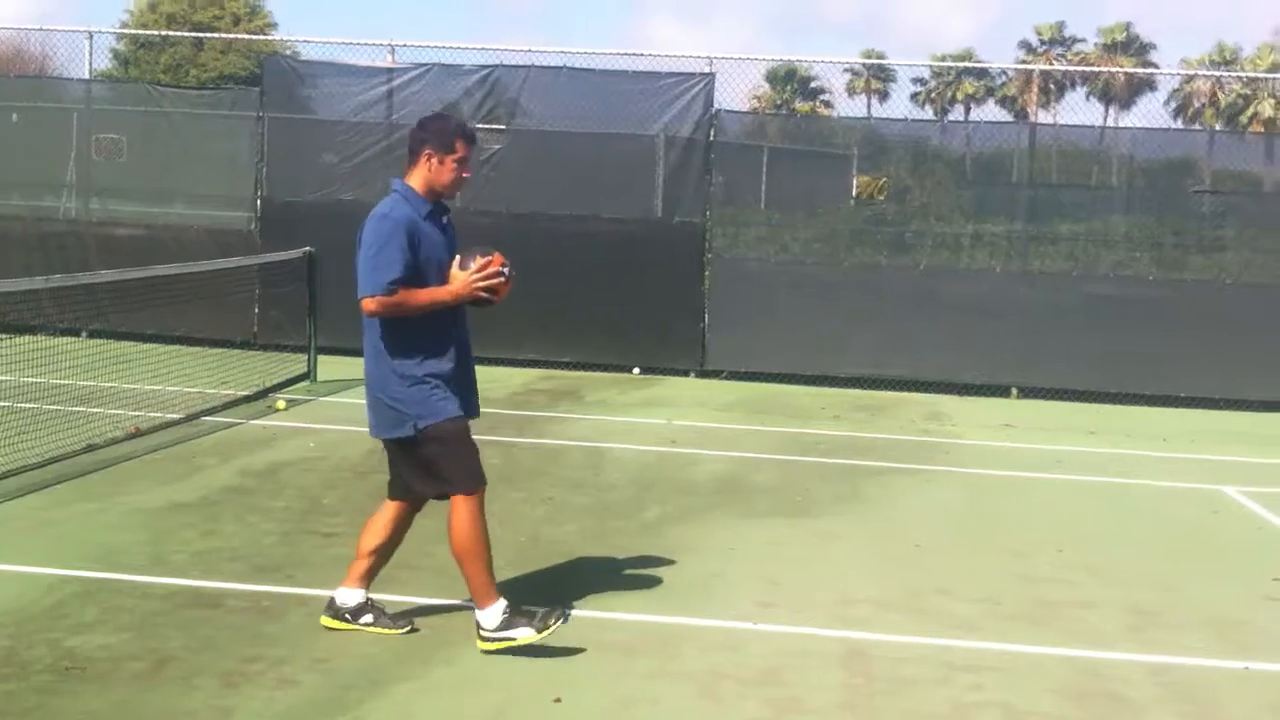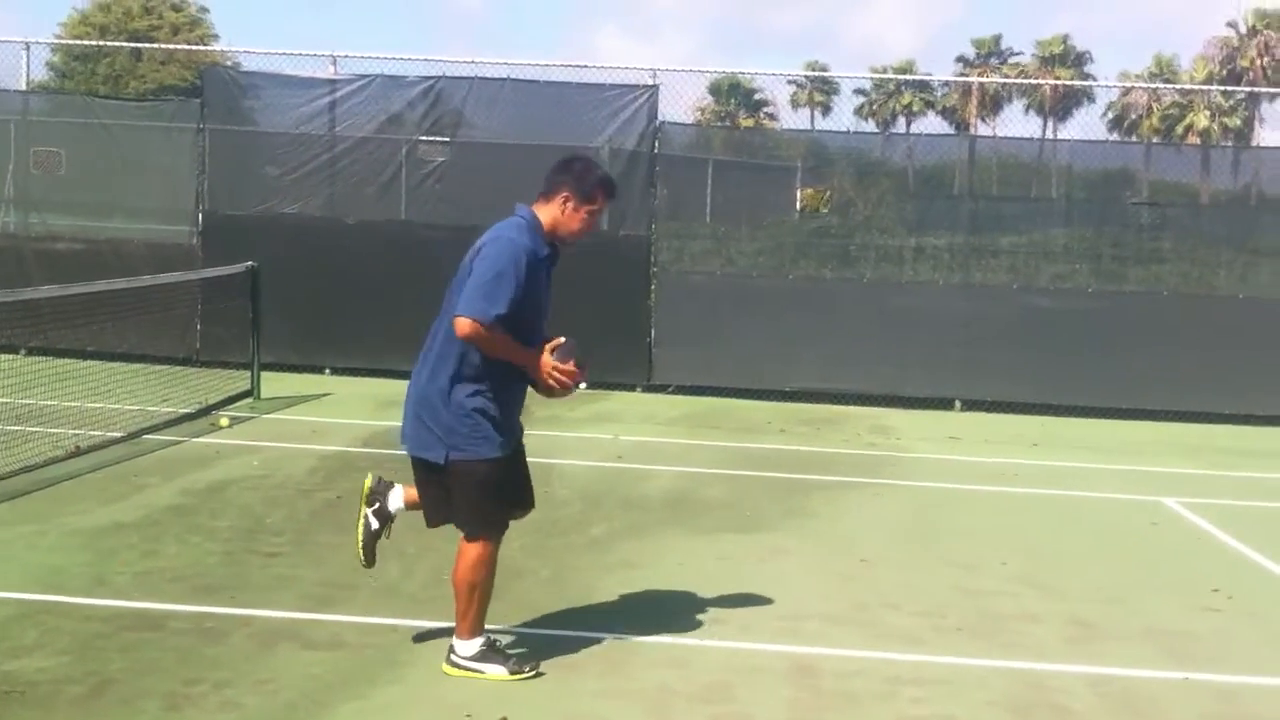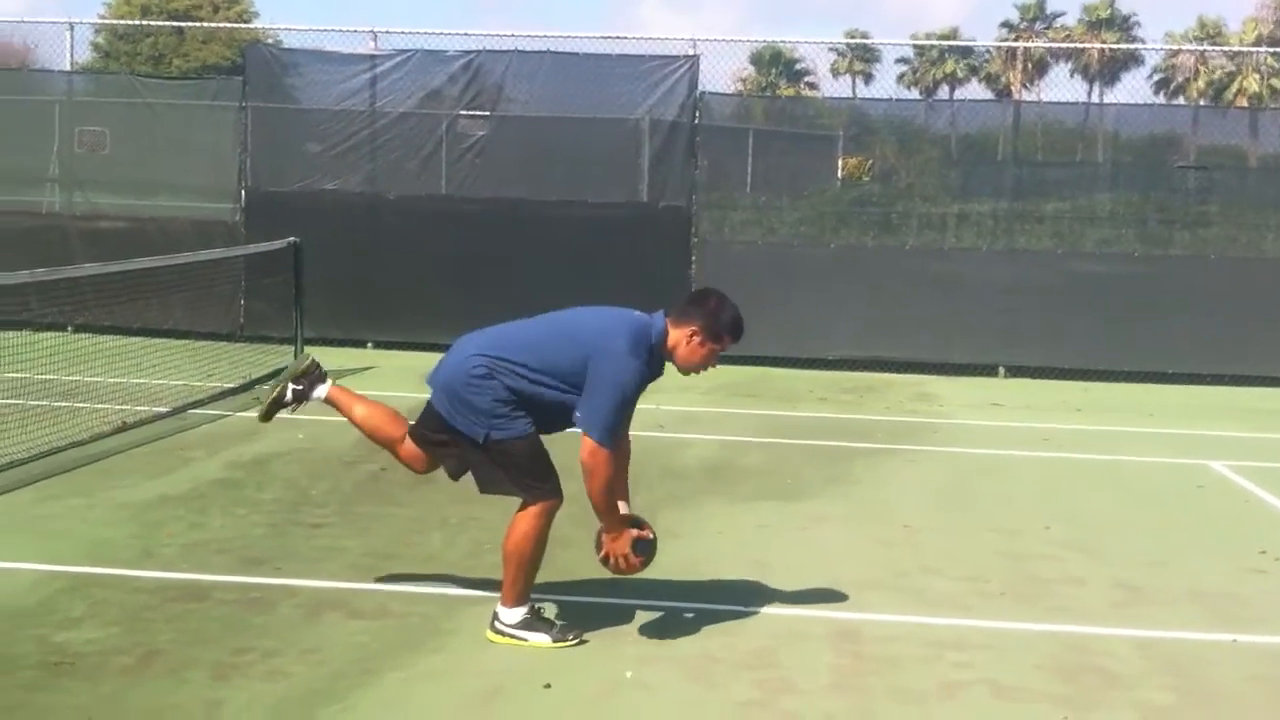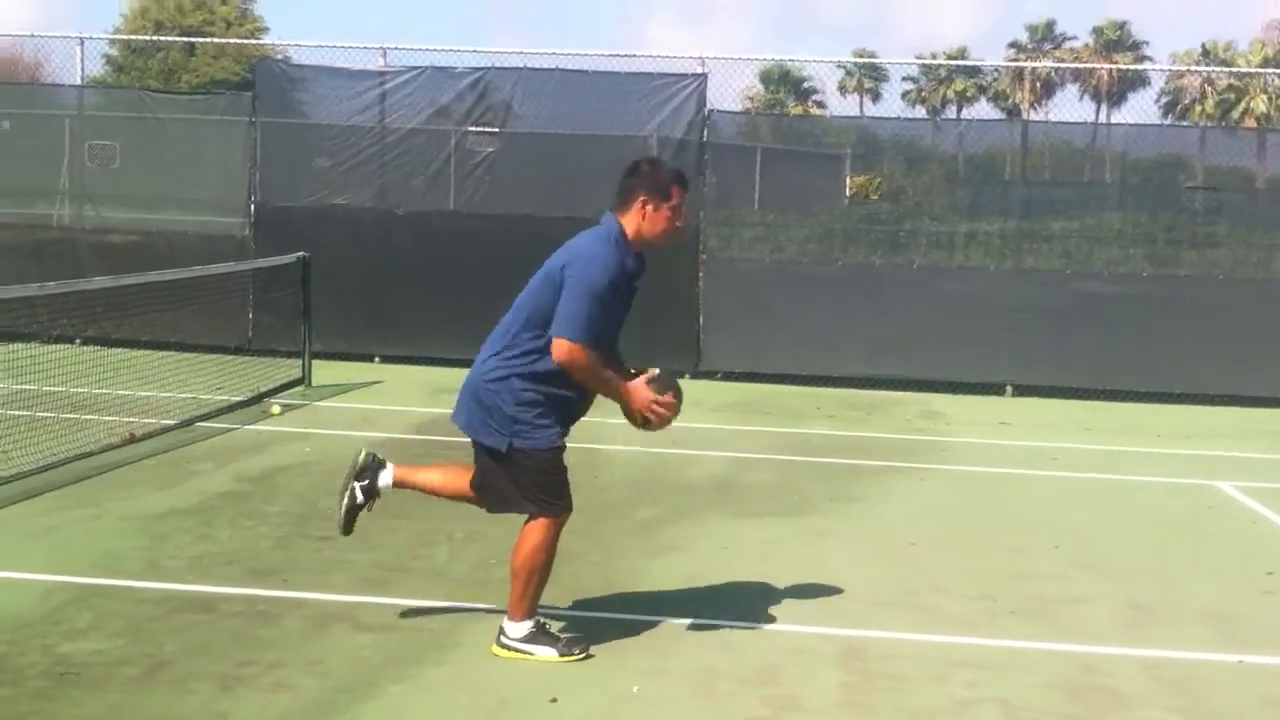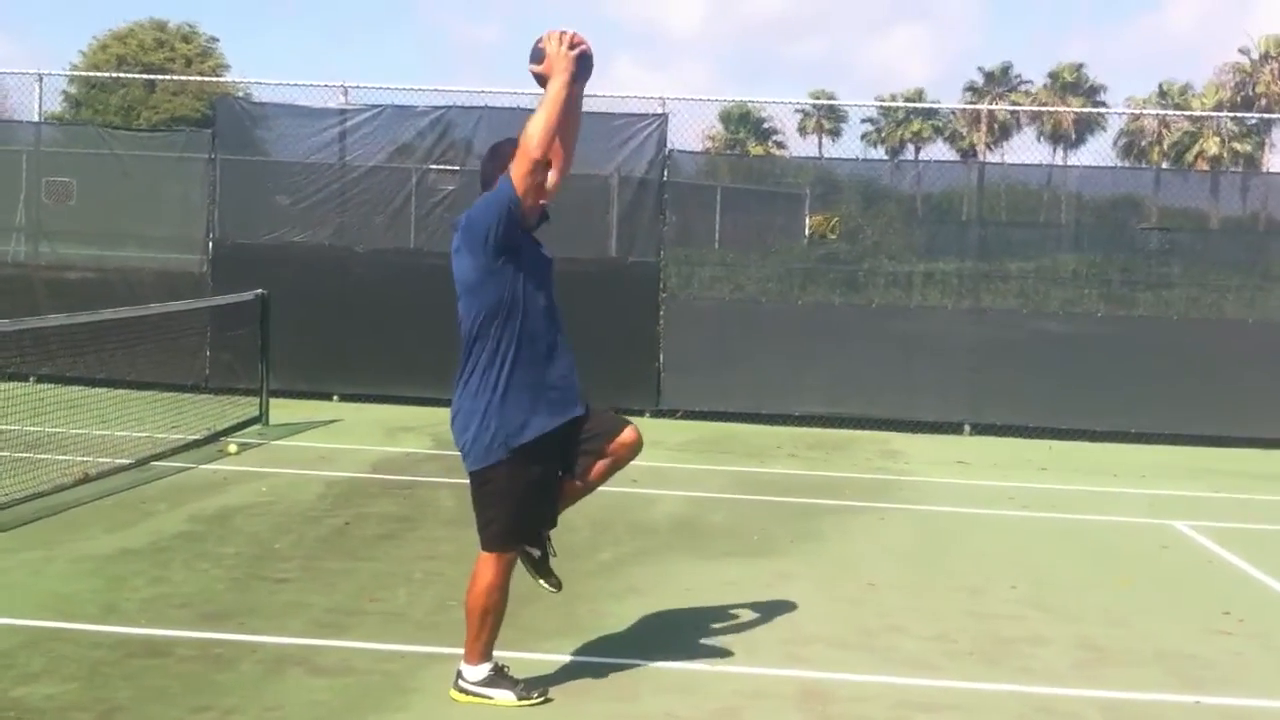
dt=1s
person 1, frame 1
left shoulder: (435, 218)
right shoulder: (391, 220)
right elbow: (375, 301)
left wrist: (472, 286)
right wrist: (452, 291)
left hip: (431, 383)
right hip: (412, 386)
left knee: (407, 496)
right knee: (466, 490)
left ankle: (350, 599)
right ankle: (492, 615)
person 1, frame 2
left shoulder: (533, 246)
right shoulder: (510, 246)
right elbow: (469, 325)
left wrist: (541, 361)
right wrist: (532, 363)
left hip: (483, 408)
right hip: (460, 410)
left knee: (509, 505)
right knee: (484, 529)
left ankle: (393, 498)
right ankle: (468, 649)
person 1, frame 3
left shoulder: (639, 337)
right shoulder: (626, 357)
left elbow: (615, 435)
right elbow: (594, 454)
left wrist: (623, 505)
right wrist: (614, 530)
left hip: (470, 372)
right hip: (483, 385)
left knee: (414, 453)
right knee: (541, 497)
left ankle: (318, 387)
right ankle: (511, 615)
person 1, frame 4
left shoulder: (619, 255)
right shoulder: (599, 260)
left elbow: (597, 341)
right elbow: (568, 352)
left wrist: (630, 383)
right wrist: (627, 395)
left hip: (506, 389)
right hip: (512, 398)
left knee: (485, 488)
right knee: (550, 510)
left ankle: (382, 475)
right ankle: (518, 630)
person 1, frame 5
left shoulder: (514, 231)
right shoulder: (481, 231)
left elbow: (559, 159)
right elbow: (529, 154)
left wrist: (571, 83)
right wrist: (559, 76)
left hip: (546, 408)
right hip: (501, 421)
left knee: (622, 441)
right knee: (500, 552)
left ankle: (537, 526)
right ankle: (475, 673)
